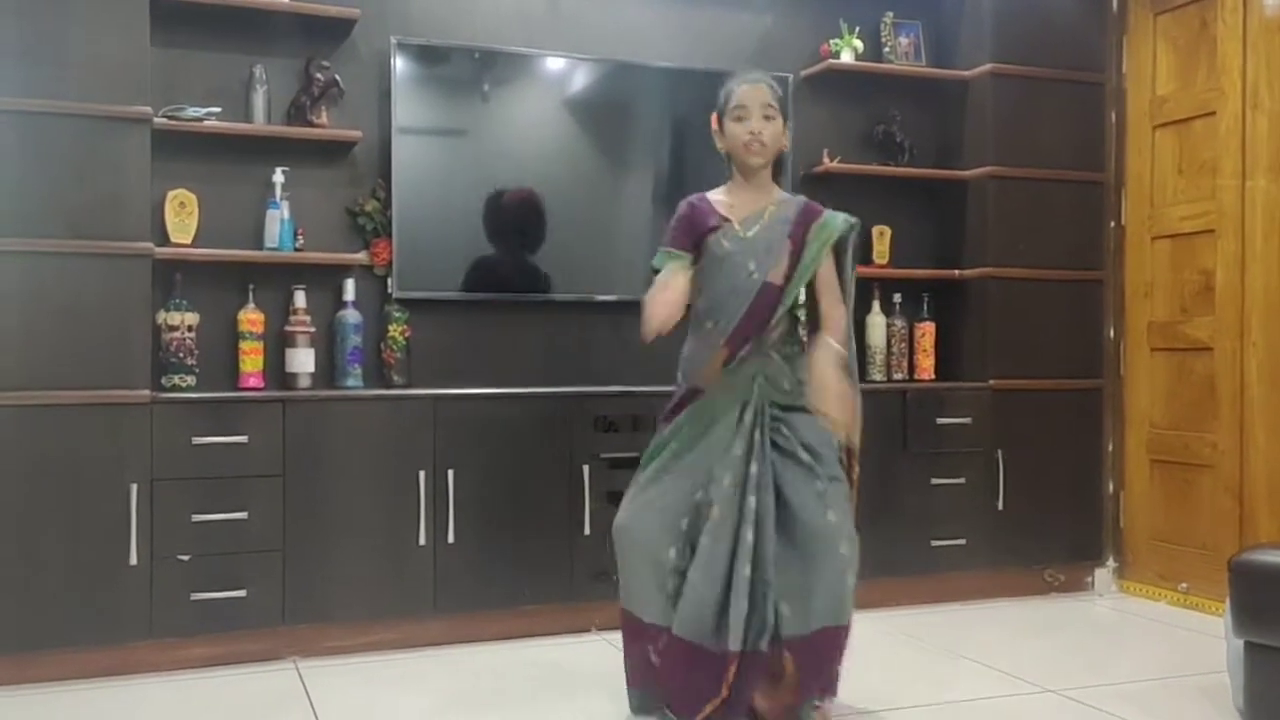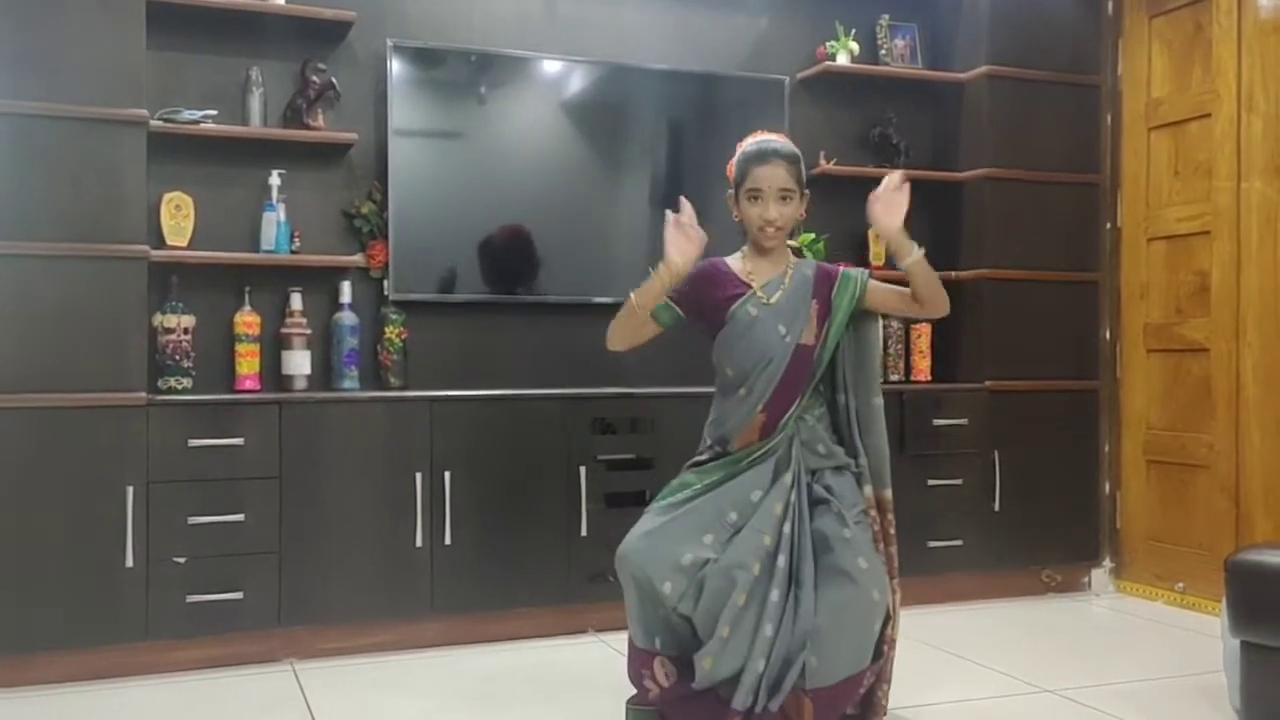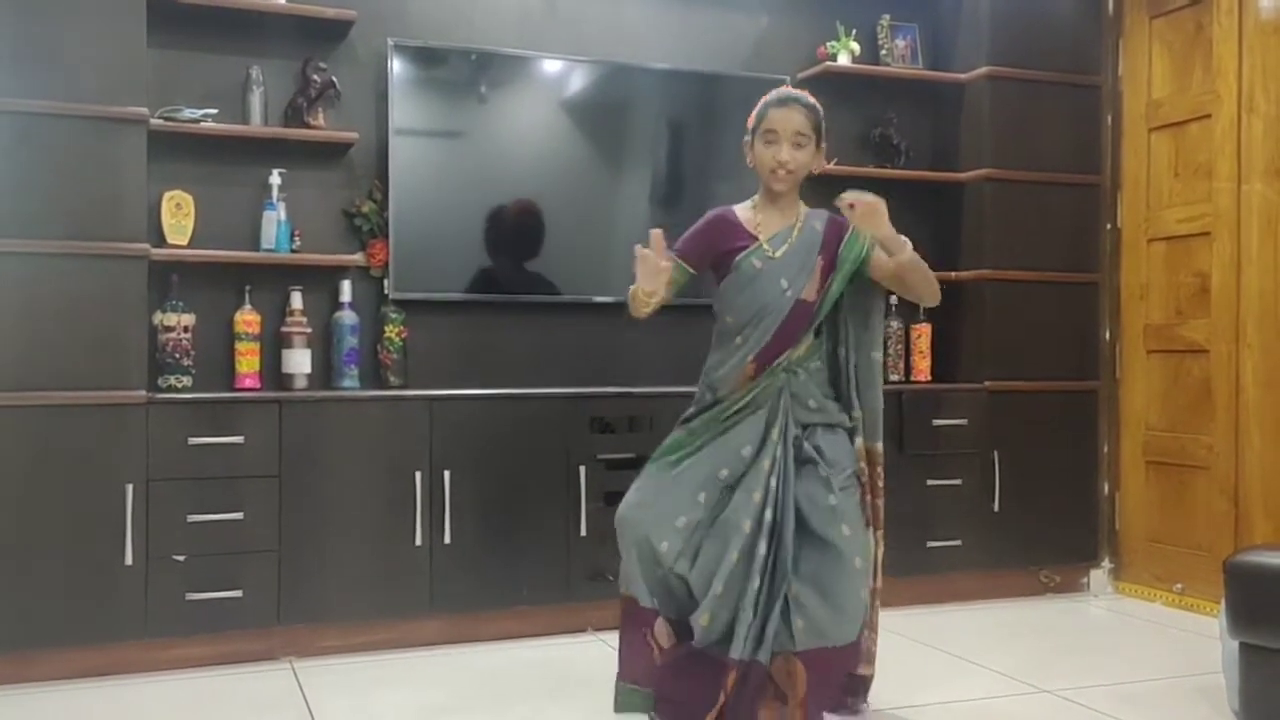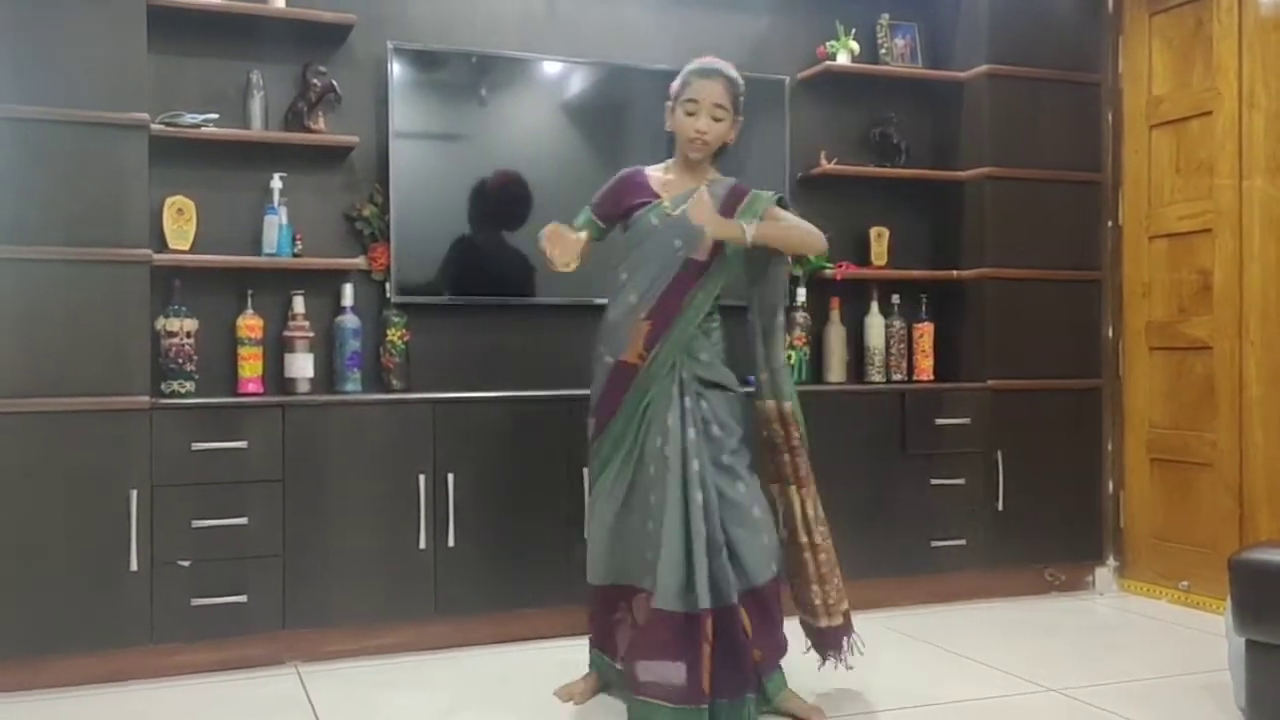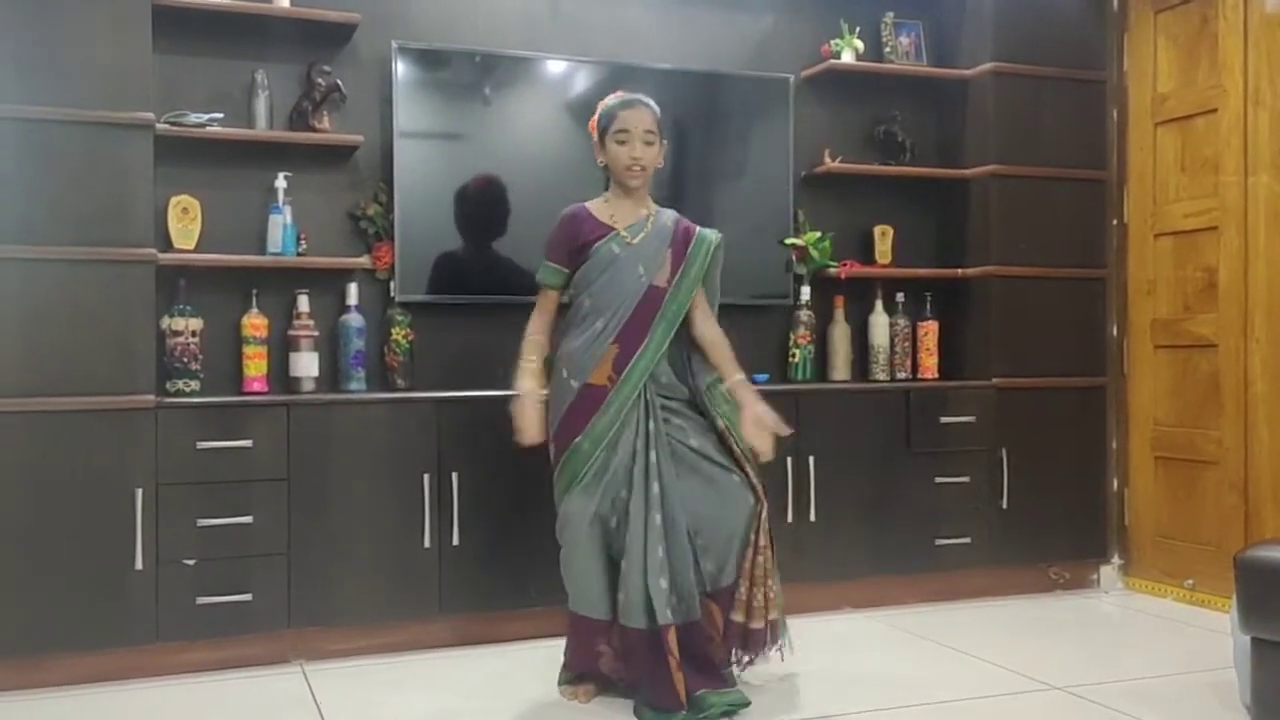
dt=0.5s
person 1, frame 1
left shoulder: (809, 220)
right shoulder: (696, 213)
left elbow: (835, 315)
right elbow: (661, 304)
left wrist: (829, 366)
right wrist: (667, 297)
left hip: (787, 403)
right hip: (709, 403)
left knee: (817, 540)
right knee: (648, 527)
person 1, frame 2
left shoulder: (829, 284)
right shoulder: (710, 280)
left elbow: (934, 305)
right elbow: (620, 339)
left wrist: (899, 243)
right wrist: (670, 272)
left hip: (813, 466)
right hip: (733, 465)
left knee: (855, 594)
right knee: (647, 561)
person 1, frame 3
left shoulder: (838, 236)
right shoulder: (720, 229)
left elbow: (928, 293)
right elbow: (638, 307)
left wrist: (892, 243)
right wrist: (650, 284)
left hip: (810, 424)
right hip: (727, 419)
left knee: (830, 565)
right knee: (649, 523)
person 1, frame 4
left shoulder: (736, 202)
right shoulder: (630, 186)
left elbow: (814, 241)
right elbow: (561, 257)
left wrist: (732, 229)
right wrist: (565, 251)
left hip: (699, 380)
right hip: (628, 379)
left knee: (732, 518)
right knee: (626, 513)
right ankle: (611, 661)
person 1, frame 5
left shoulder: (684, 236)
right shoulder: (576, 224)
left elbow: (704, 321)
right elbow: (543, 315)
left wrist: (744, 396)
right wrist: (528, 385)
left hip: (659, 401)
right hip: (589, 402)
left knee: (722, 503)
right knee: (596, 524)
left ankle: (693, 664)
right ankle: (601, 661)
